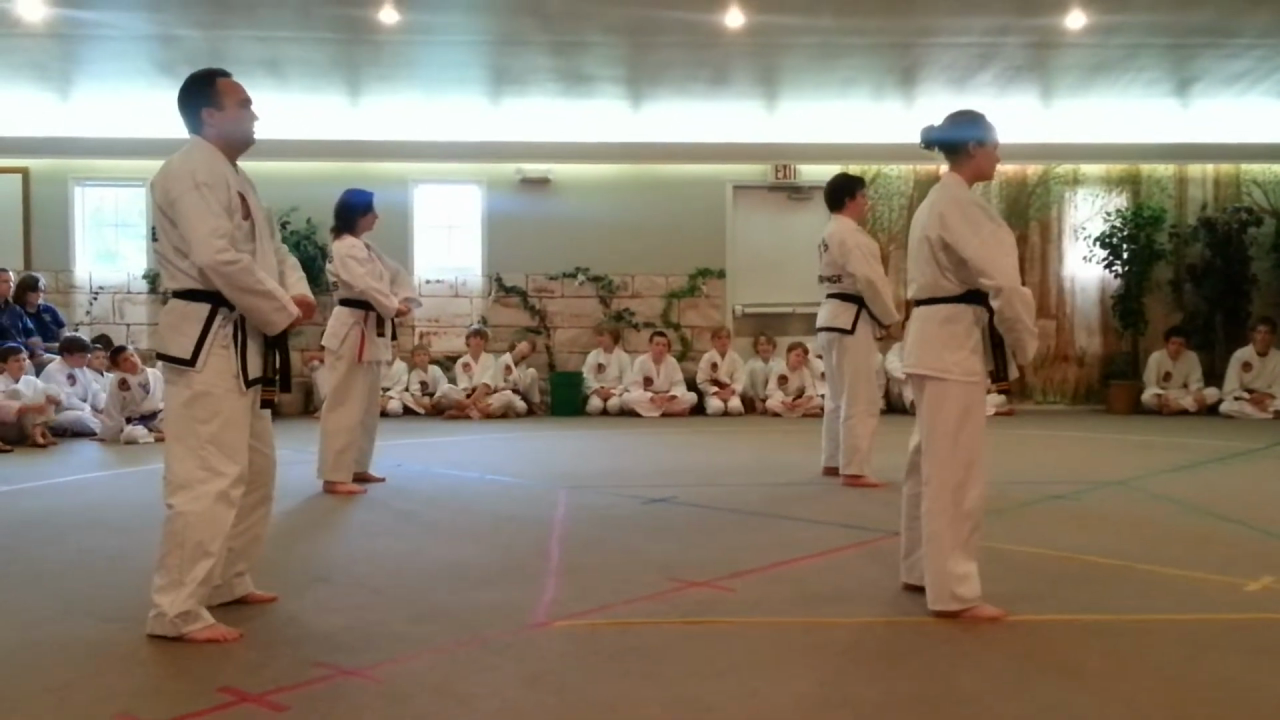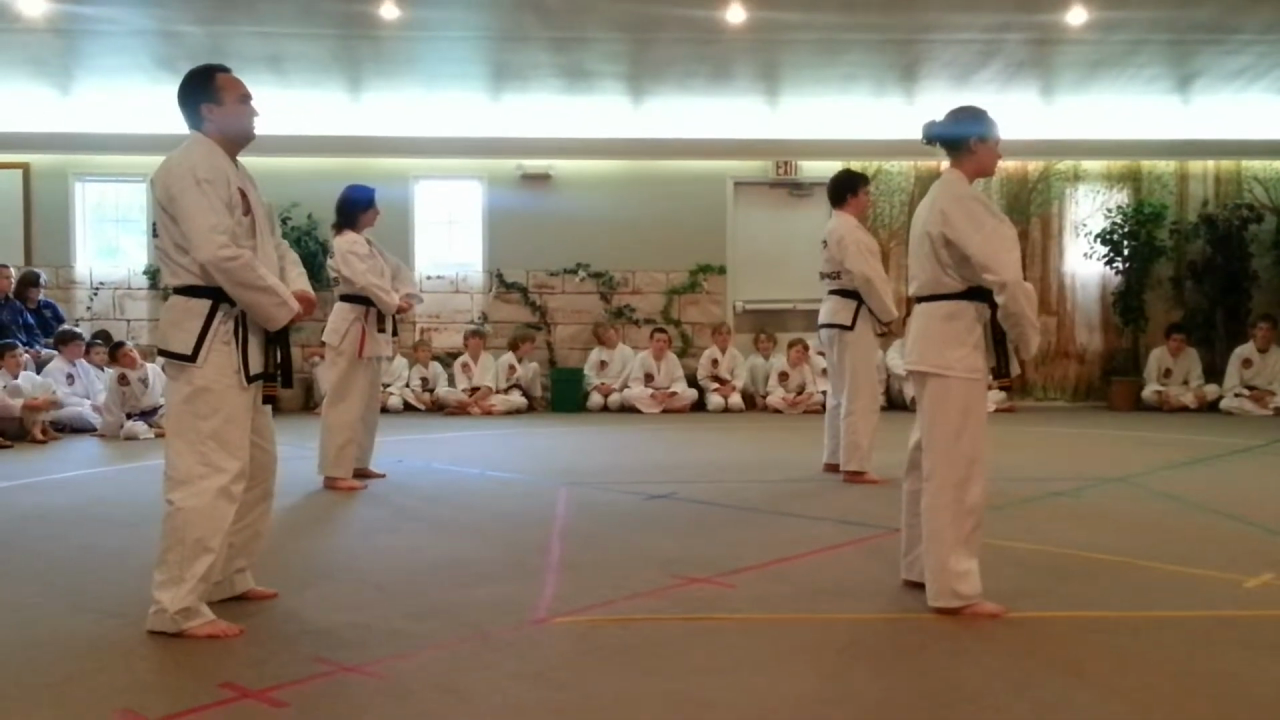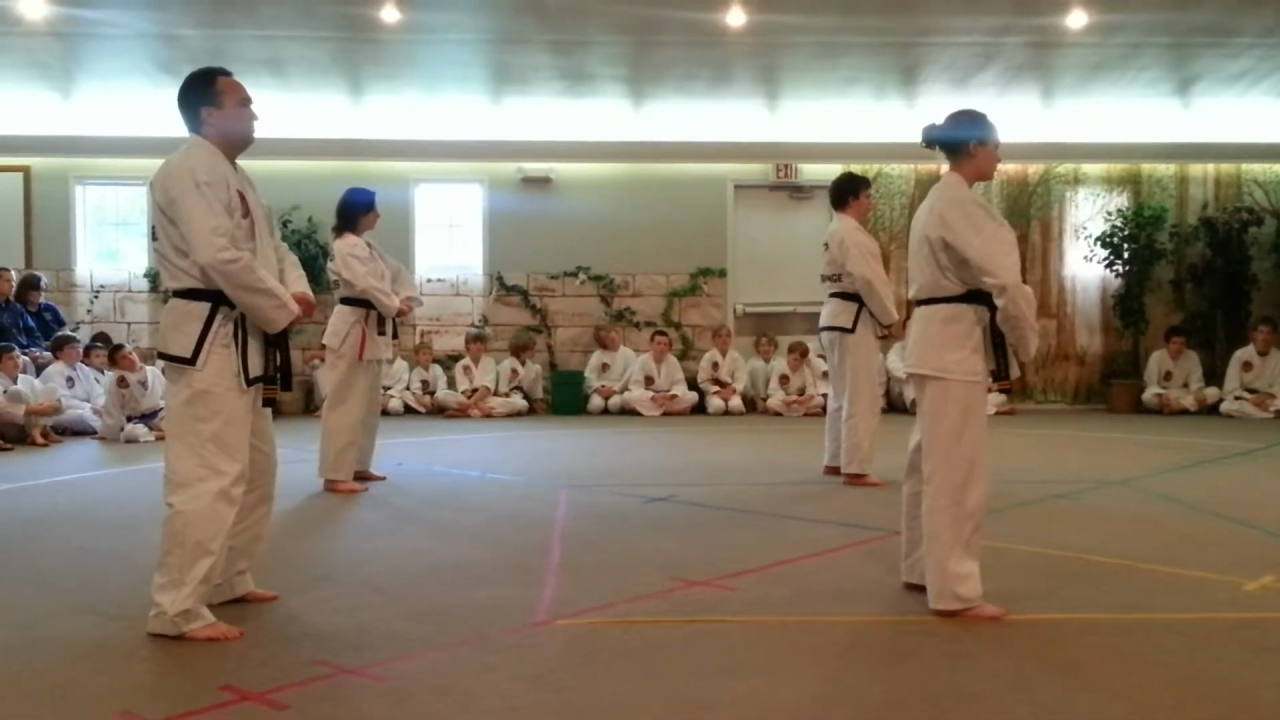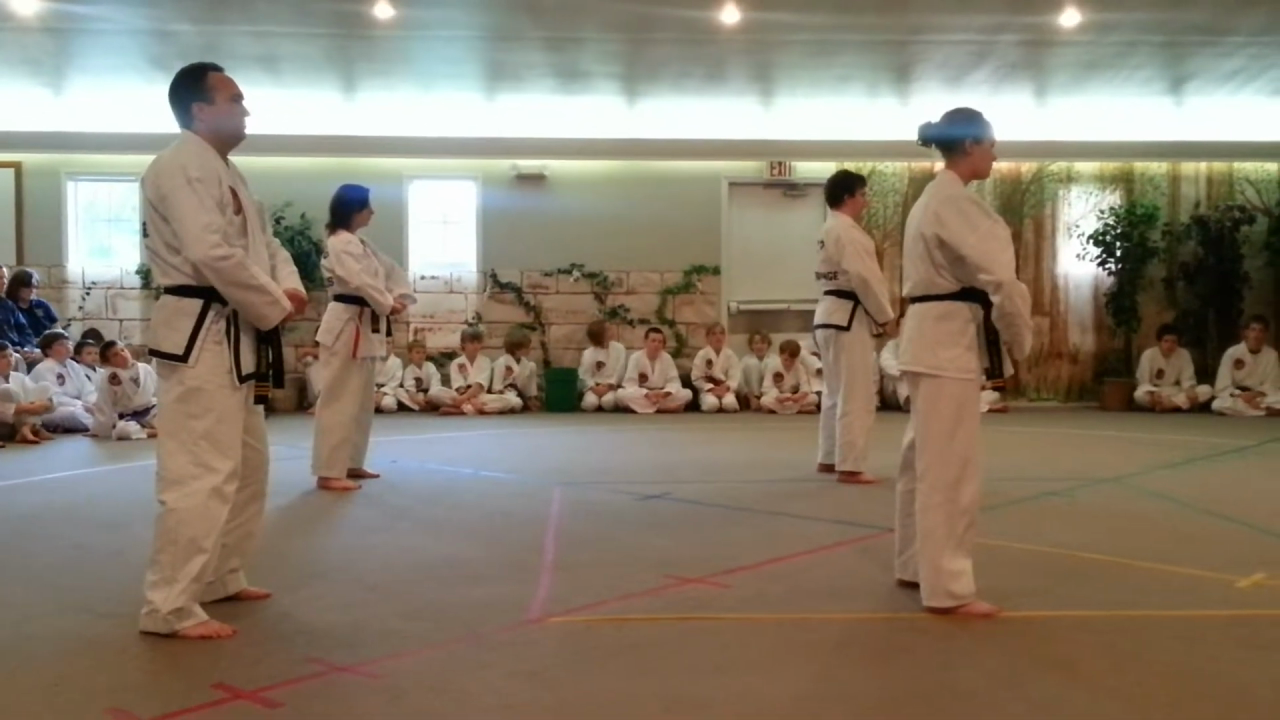
dt=0.4s
person 1, frame 1
left shoulder: (233, 176)
right shoulder: (190, 171)
left elbow: (271, 248)
right elbow: (219, 259)
left wrist: (297, 292)
right wrist: (282, 312)
left hip: (239, 341)
right hip: (207, 341)
left knee: (253, 469)
right knee: (208, 477)
left ankle: (226, 580)
right ankle: (177, 610)
person 1, frame 2
left shoulder: (234, 173)
right shoulder: (190, 168)
left elbow: (271, 243)
right elbow: (220, 255)
left wrist: (298, 288)
right wrist: (283, 308)
left hip: (240, 337)
right hip: (208, 337)
left knee: (254, 465)
right knee: (208, 473)
left ankle: (227, 577)
right ankle: (177, 607)
person 1, frame 3
left shoulder: (233, 176)
right shoulder: (189, 171)
left elbow: (271, 246)
right elbow: (220, 258)
left wrist: (297, 290)
right wrist: (282, 311)
left hip: (240, 340)
right hip: (208, 340)
left knee: (253, 468)
right knee: (208, 476)
left ankle: (227, 579)
right ankle: (177, 609)
person 1, frame 4
left shoulder: (225, 172)
right shoulder: (180, 167)
left elbow: (263, 242)
right elbow: (212, 255)
left wrist: (289, 287)
right wrist: (275, 307)
left hip: (233, 337)
right hip: (200, 336)
left knee: (246, 465)
right knee: (202, 474)
left ankle: (220, 578)
right ankle: (170, 607)
person 2, frame 1
left shoulder: (935, 202)
right shoulder: (961, 203)
right elbow: (1002, 279)
right wrist: (1024, 341)
left hip: (934, 337)
right hip: (953, 343)
left knee: (930, 462)
right knee: (954, 470)
left ankle: (922, 568)
right ankle: (953, 592)
person 2, frame 2
left shoulder: (936, 198)
right shoulder: (963, 199)
right elbow: (1005, 275)
right wrist: (1027, 336)
left hip: (935, 334)
right hip: (954, 339)
left knee: (930, 460)
right knee: (955, 466)
left ankle: (922, 565)
right ankle: (953, 589)
person 2, frame 3
left shoulder: (935, 201)
right shoulder: (961, 203)
right elbow: (1004, 279)
right wrist: (1025, 340)
left hip: (935, 337)
right hip: (954, 343)
left knee: (930, 462)
right knee: (956, 469)
left ankle: (923, 567)
right ankle: (953, 591)
person 2, frame 4
left shoulder: (931, 198)
right shoulder: (956, 201)
right elbow: (1000, 275)
right wrist: (1019, 337)
left hip: (929, 334)
right hip: (948, 340)
left knee: (924, 458)
right knee: (949, 466)
left ankle: (916, 564)
right ankle: (947, 588)
person 3, frame 1
left shoulder: (831, 233)
right shoulder: (851, 234)
right elbow: (870, 280)
left wrist: (880, 317)
right wrist: (889, 317)
left hip: (833, 316)
right hip: (851, 320)
left knee: (838, 396)
right knee: (859, 399)
left ankle: (833, 461)
right ankle: (853, 469)
person 3, frame 2
left shoulder: (834, 229)
right shoulder: (850, 230)
right elbow: (867, 277)
left wrist: (881, 313)
right wrist: (888, 314)
left hip: (835, 313)
right hip: (852, 316)
left knee: (841, 392)
right knee: (860, 396)
left ankle: (835, 458)
right ankle: (854, 466)
person 3, frame 3
left shoulder: (835, 232)
right shoulder: (852, 233)
right elbow: (868, 280)
left wrist: (881, 317)
right wrist: (889, 317)
left hip: (836, 316)
right hip: (853, 319)
left knee: (842, 395)
right knee: (861, 399)
left ankle: (836, 460)
right ankle: (855, 468)
person 3, frame 4
left shoulder: (830, 230)
right shoulder: (847, 231)
right elbow: (864, 277)
left wrist: (877, 314)
right wrist: (885, 315)
left hip: (831, 313)
right hip: (848, 317)
left knee: (836, 392)
right knee: (856, 396)
left ankle: (829, 458)
right ankle: (849, 466)
person 4, frame 1
left shoulder: (366, 248)
right shoulder: (345, 247)
left elbow: (397, 274)
right elbow: (365, 284)
left wrist: (406, 300)
right wrist: (393, 308)
left hip: (370, 331)
right hip: (352, 331)
left knee: (368, 404)
right knee: (344, 404)
left ankle: (356, 467)
right ankle: (334, 476)
person 4, frame 2
left shoulder: (367, 244)
right shoulder: (346, 243)
left elbow: (398, 270)
right elbow: (366, 281)
left wrist: (407, 297)
right wrist: (394, 304)
left hip: (371, 327)
right hip: (352, 327)
left knee: (368, 400)
right knee: (345, 400)
left ankle: (357, 463)
right ankle: (335, 472)
person 4, frame 3
left shoulder: (367, 247)
right shoulder: (347, 246)
left elbow: (398, 273)
right elbow: (367, 284)
left wrist: (407, 300)
right wrist: (394, 307)
left hip: (371, 330)
right hip: (353, 329)
left knee: (369, 402)
right knee: (345, 402)
left ankle: (357, 466)
right ankle: (335, 475)
person 4, frame 4
left shoulder: (360, 244)
right shoulder: (340, 243)
left elbow: (391, 271)
right elbow: (361, 281)
left wrist: (401, 297)
right wrist: (388, 305)
left hip: (364, 327)
right hip: (346, 327)
left knee: (362, 399)
right knee: (338, 399)
left ankle: (350, 463)
right ankle: (328, 472)
